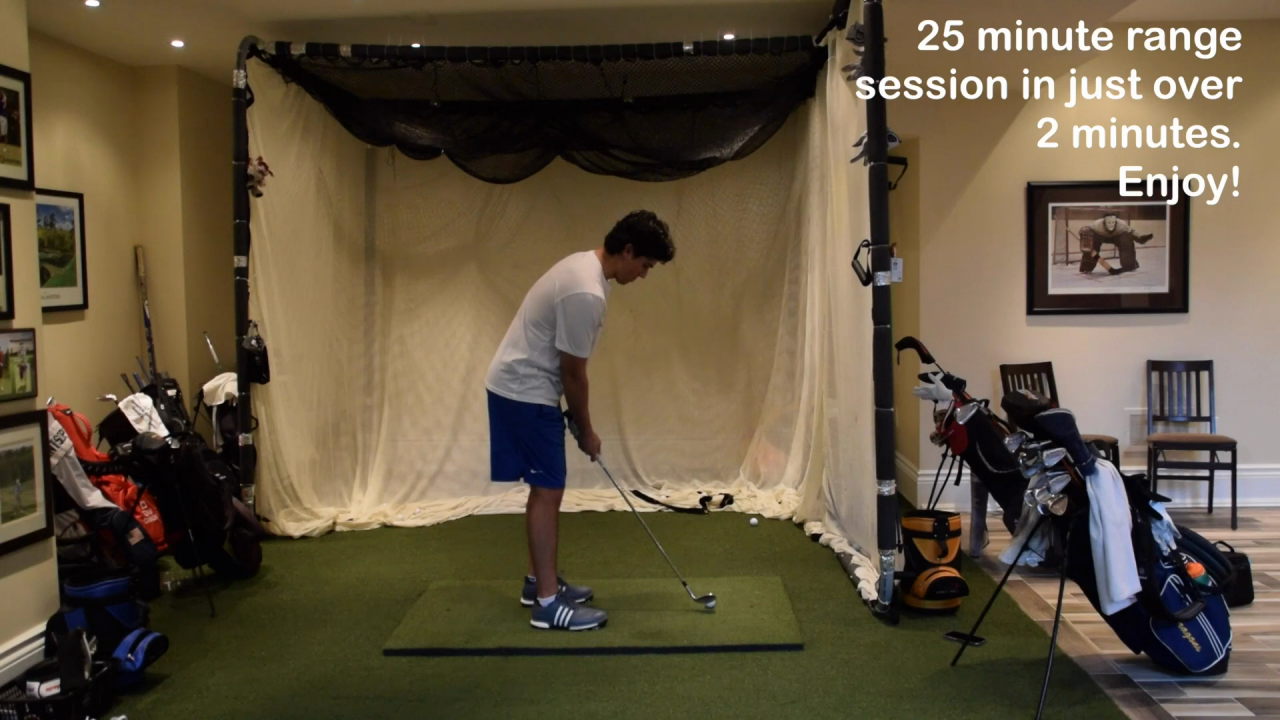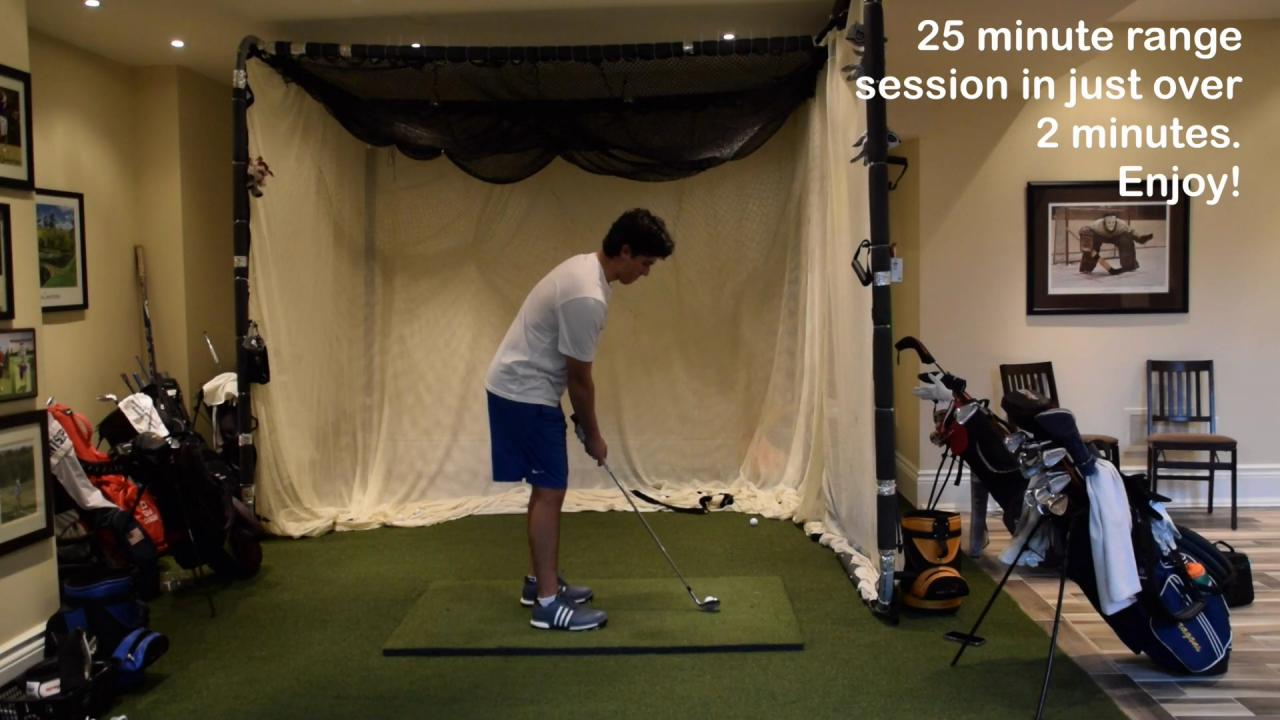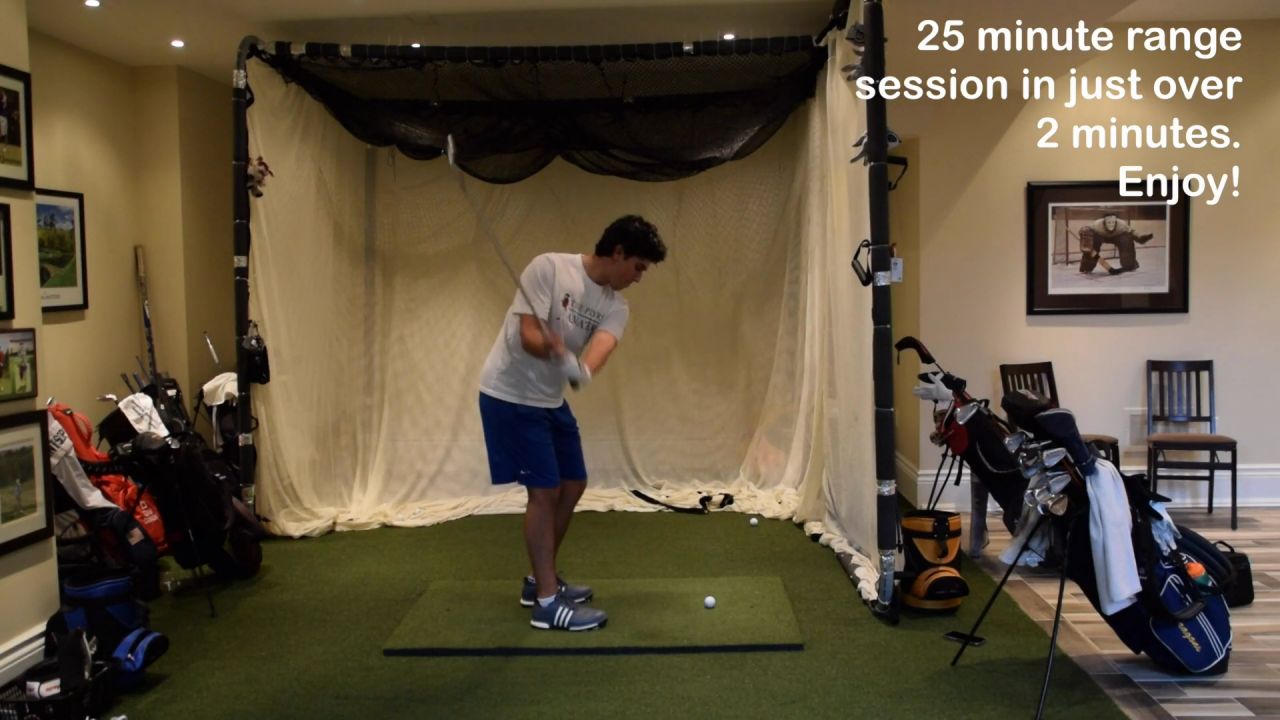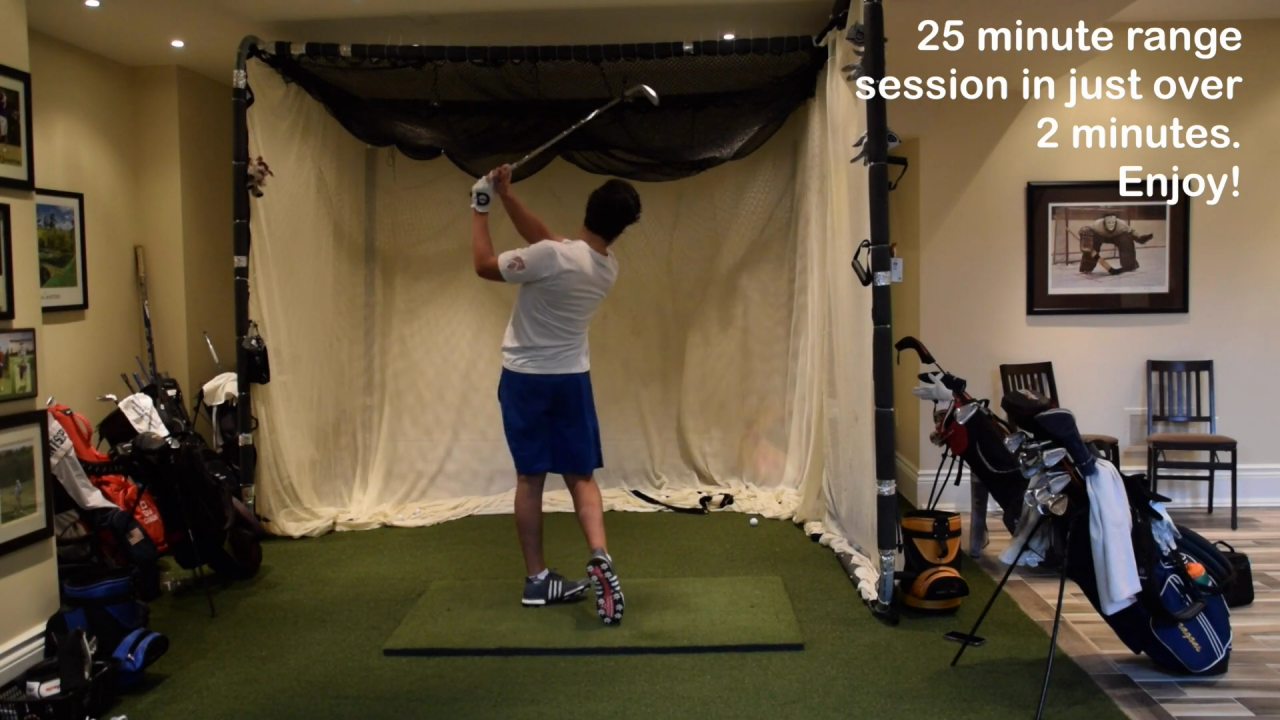
dt=1s
person 1, frame 1
left shoulder: (584, 264)
right shoulder: (587, 293)
right elbow: (573, 373)
left wrist: (578, 422)
right wrist: (586, 431)
left hip: (522, 388)
right hip: (525, 392)
left knee: (545, 487)
right knee: (548, 490)
left ankle: (538, 580)
right ankle: (548, 602)
person 1, frame 2
left shoulder: (586, 267)
right shoulder: (587, 298)
right elbow: (579, 377)
left wrist: (584, 424)
right wrist: (593, 435)
left hip: (525, 387)
right hip: (524, 393)
left knee: (546, 488)
right knee: (550, 491)
left ankle: (538, 579)
right ankle: (548, 602)
person 1, frame 3
left shoulder: (615, 306)
right shoulder: (550, 268)
left elbow: (601, 347)
right elbow: (527, 334)
left wrist: (581, 369)
right wrist: (552, 348)
left hip: (549, 400)
right hip: (510, 395)
left knee: (571, 486)
right knee: (545, 490)
left ankle: (539, 579)
right ankle: (547, 602)
person 1, frame 4
left shoulder: (552, 257)
right shoulder: (608, 268)
left elbow: (485, 266)
left wrist: (480, 206)
right wrist: (506, 196)
left hip: (524, 378)
right hip: (572, 379)
left knee: (531, 478)
right knee: (581, 476)
left ankle: (537, 579)
right ankle: (600, 555)
